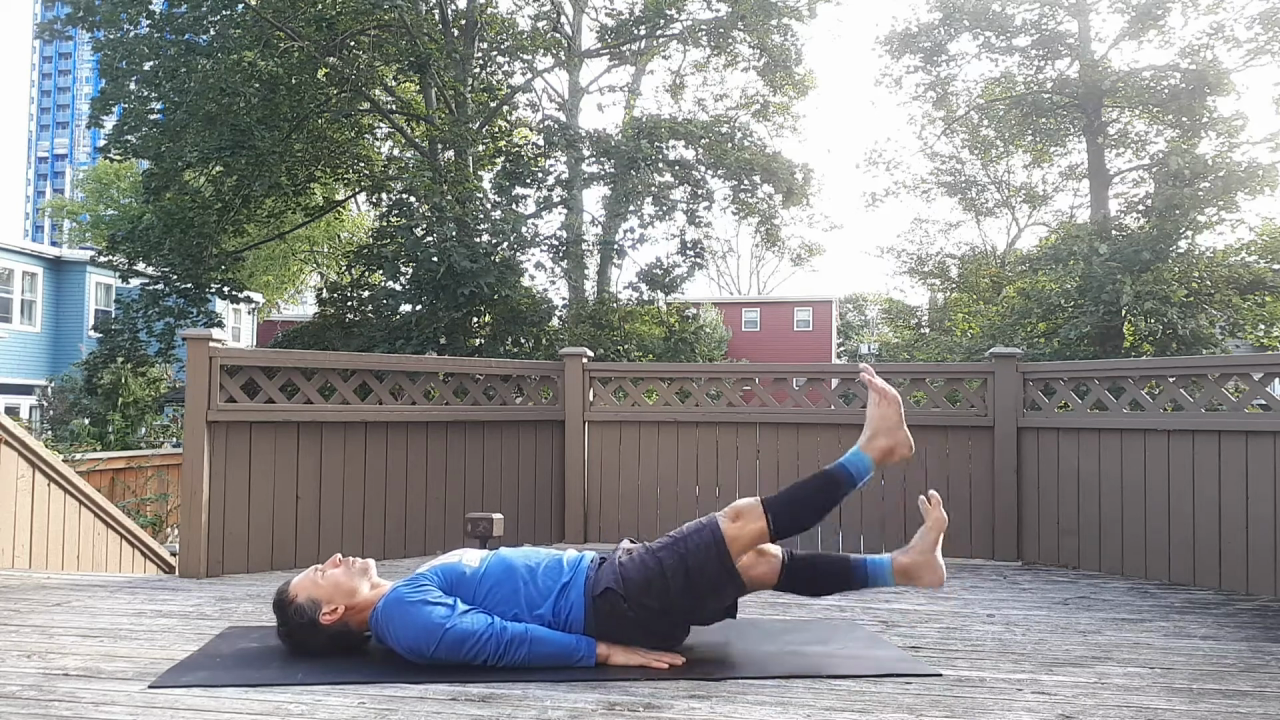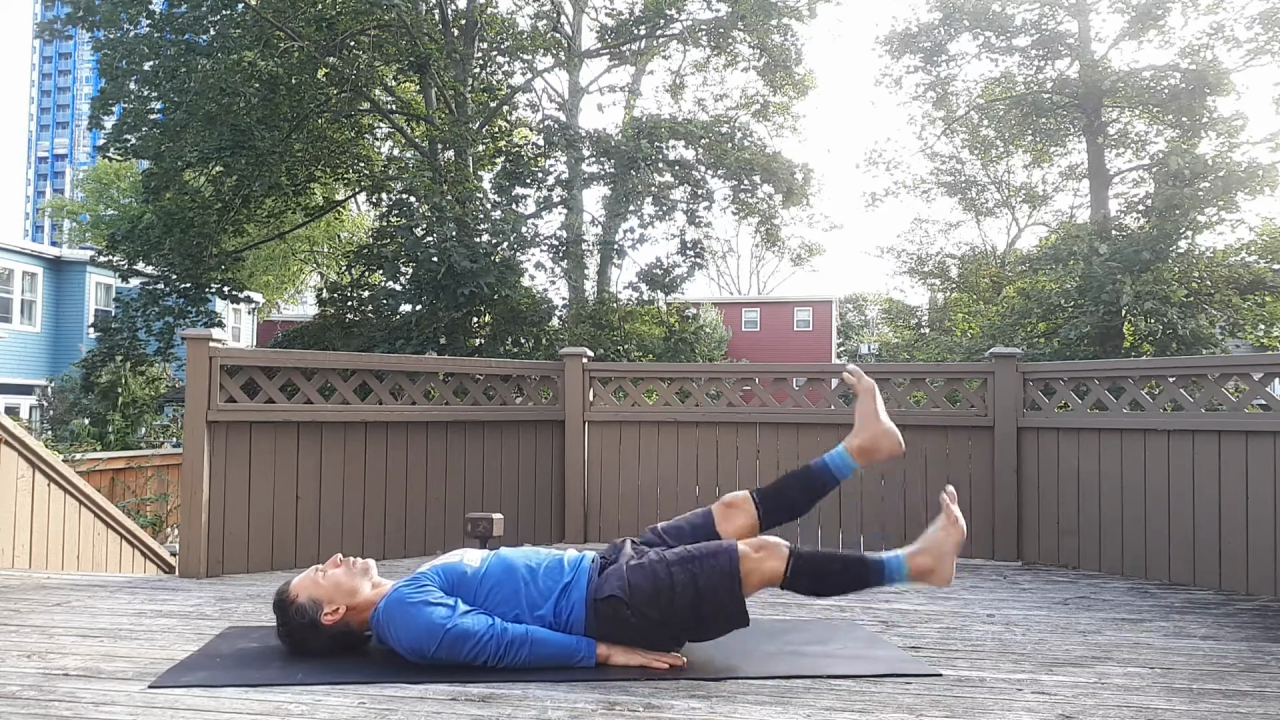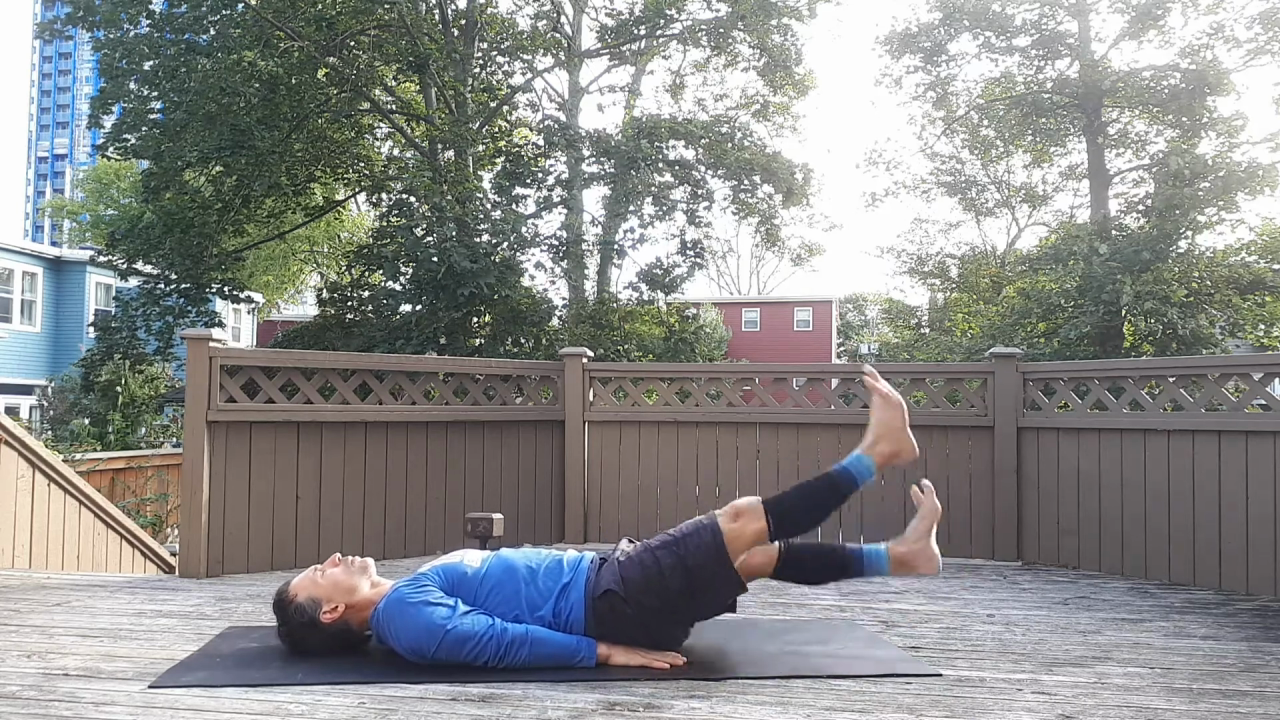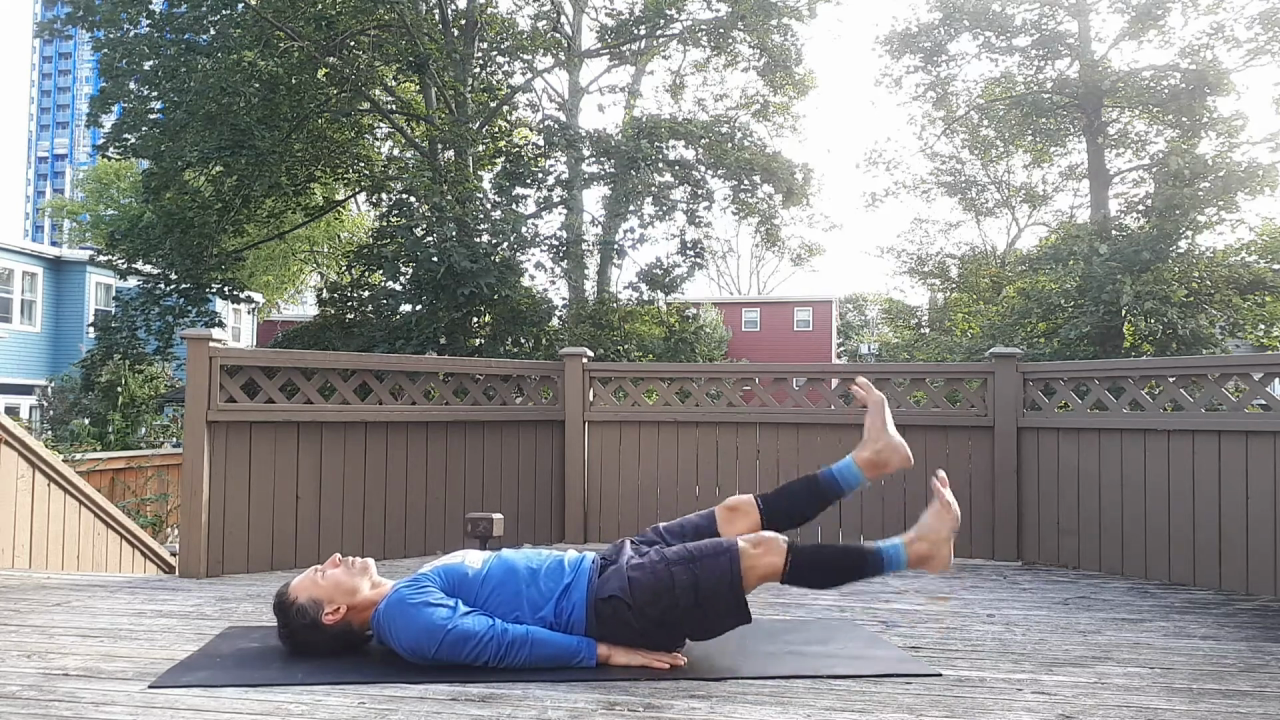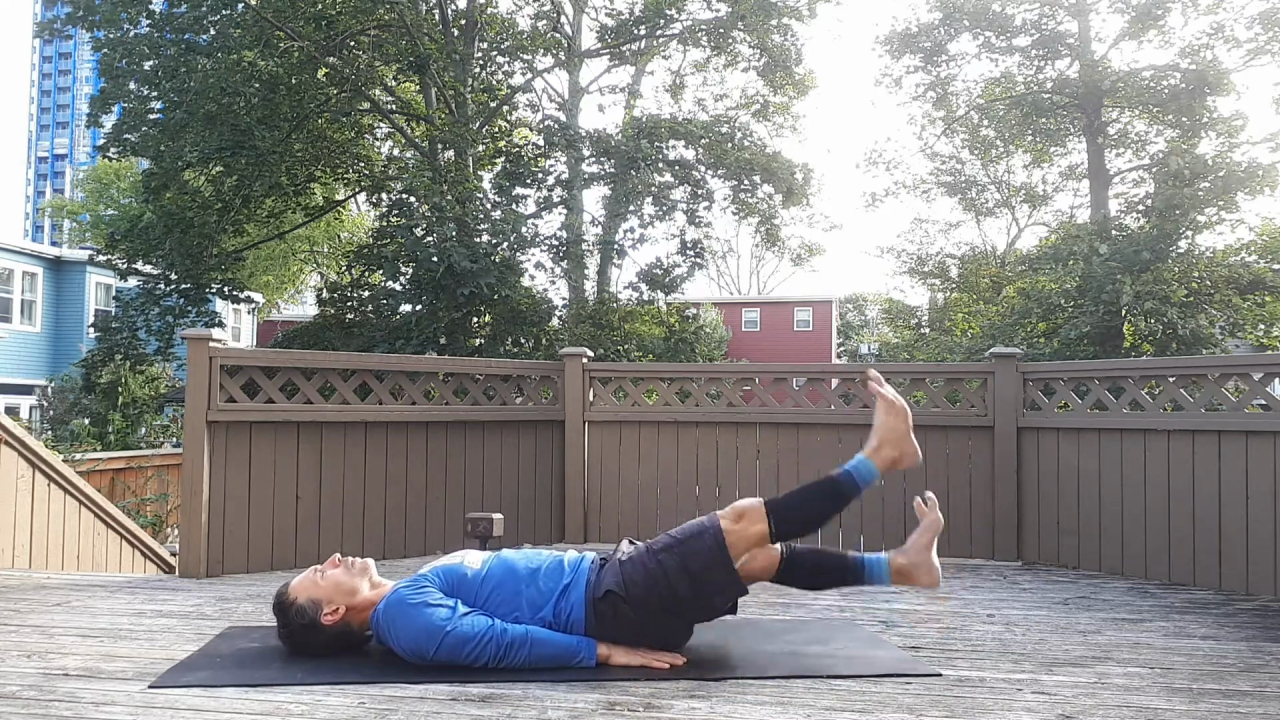
dt=0.4s
person 1, frame 1
left shoulder: (412, 588)
right shoulder: (405, 619)
right elbow: (504, 641)
right wrist: (607, 649)
left hip: (603, 570)
right hip: (608, 599)
left knee: (763, 558)
right knee: (745, 519)
left ankle: (902, 567)
right ankle: (872, 454)
person 1, frame 2
left shoulder: (415, 587)
right shoulder: (407, 617)
right elbow: (505, 641)
right wrist: (609, 650)
left hip: (605, 568)
right hip: (611, 599)
left knee: (743, 509)
right knee: (767, 557)
left ankle: (859, 450)
right ankle: (912, 566)
person 1, frame 3
left shoulder: (412, 588)
right shoulder: (405, 619)
right elbow: (502, 640)
right wrist: (606, 650)
left hip: (603, 571)
right hip: (609, 601)
left knee: (761, 549)
right knee: (746, 520)
left ankle: (898, 555)
right ankle: (875, 454)
person 1, frame 4
left shoulder: (415, 590)
right shoulder: (405, 618)
right elbow: (501, 641)
right wrist: (607, 650)
left hip: (604, 572)
right hip: (610, 603)
left knee: (744, 515)
right knee: (766, 549)
left ankle: (868, 461)
right ankle: (912, 553)
person 1, frame 5
left shoulder: (414, 585)
right shoulder: (404, 620)
right elbow: (499, 640)
right wrist: (605, 649)
left hip: (604, 573)
right hip: (609, 601)
left knee: (762, 553)
right knee: (747, 519)
left ankle: (898, 566)
right ankle: (876, 459)
